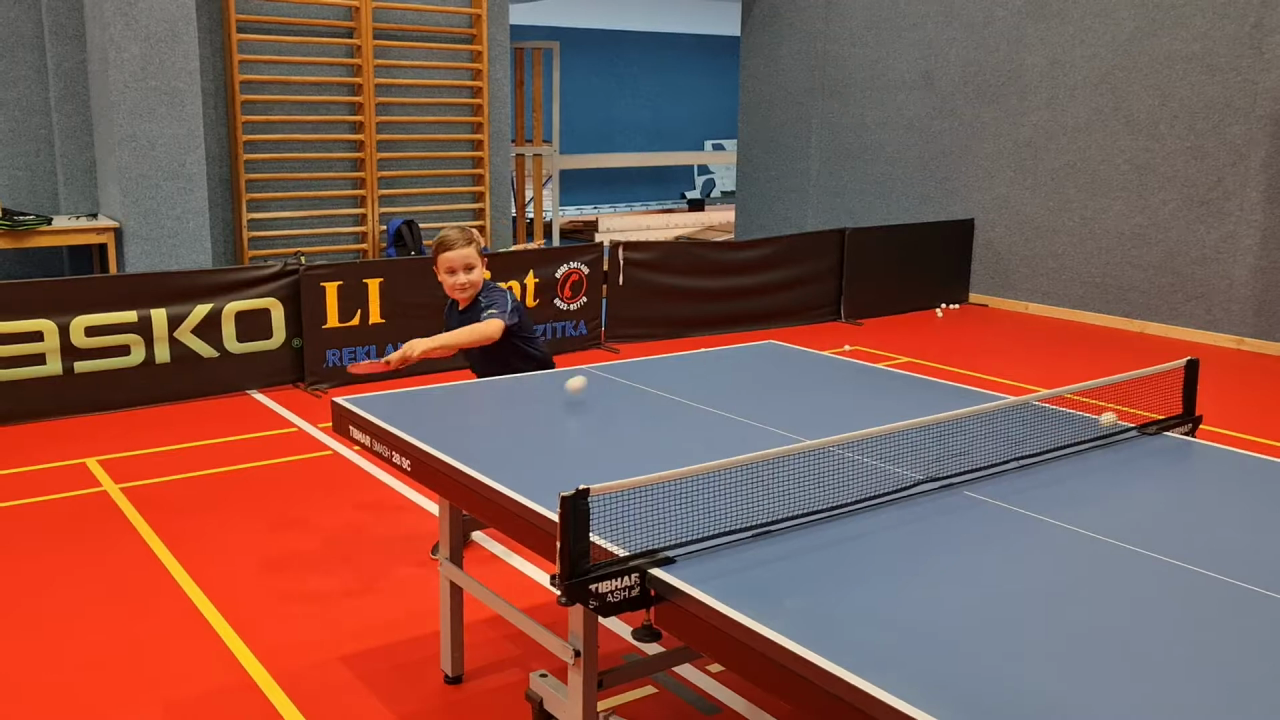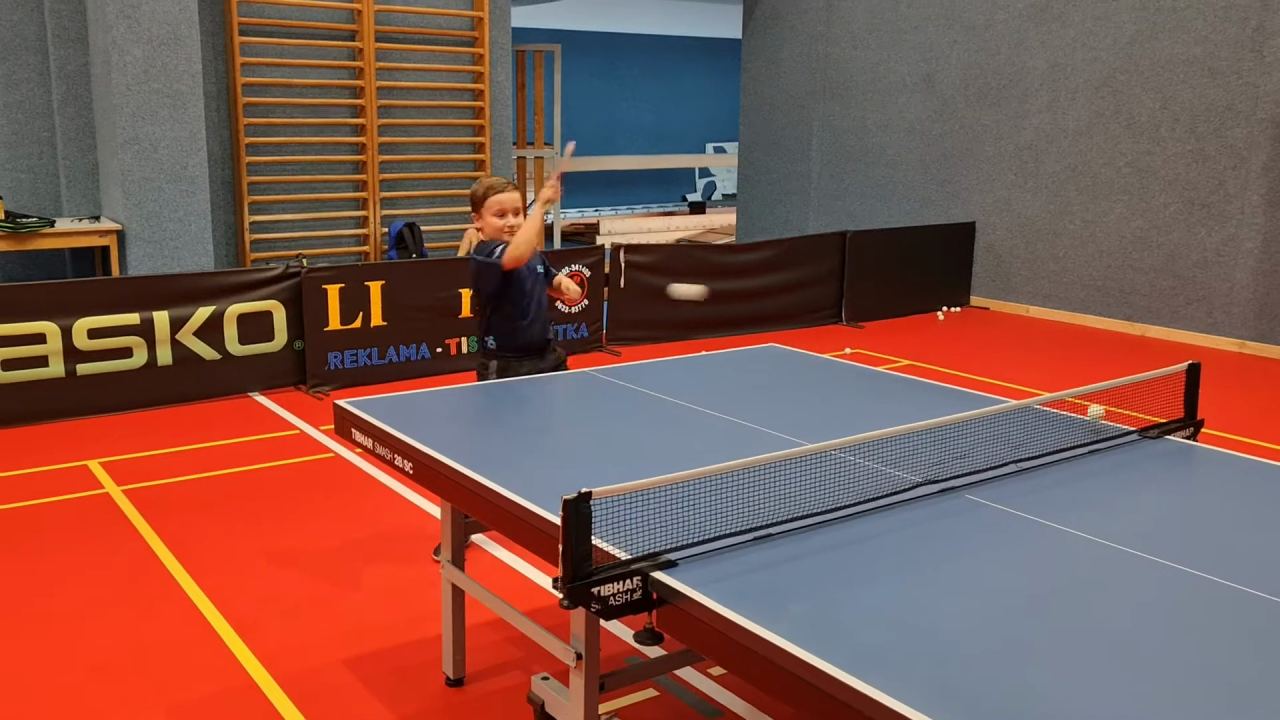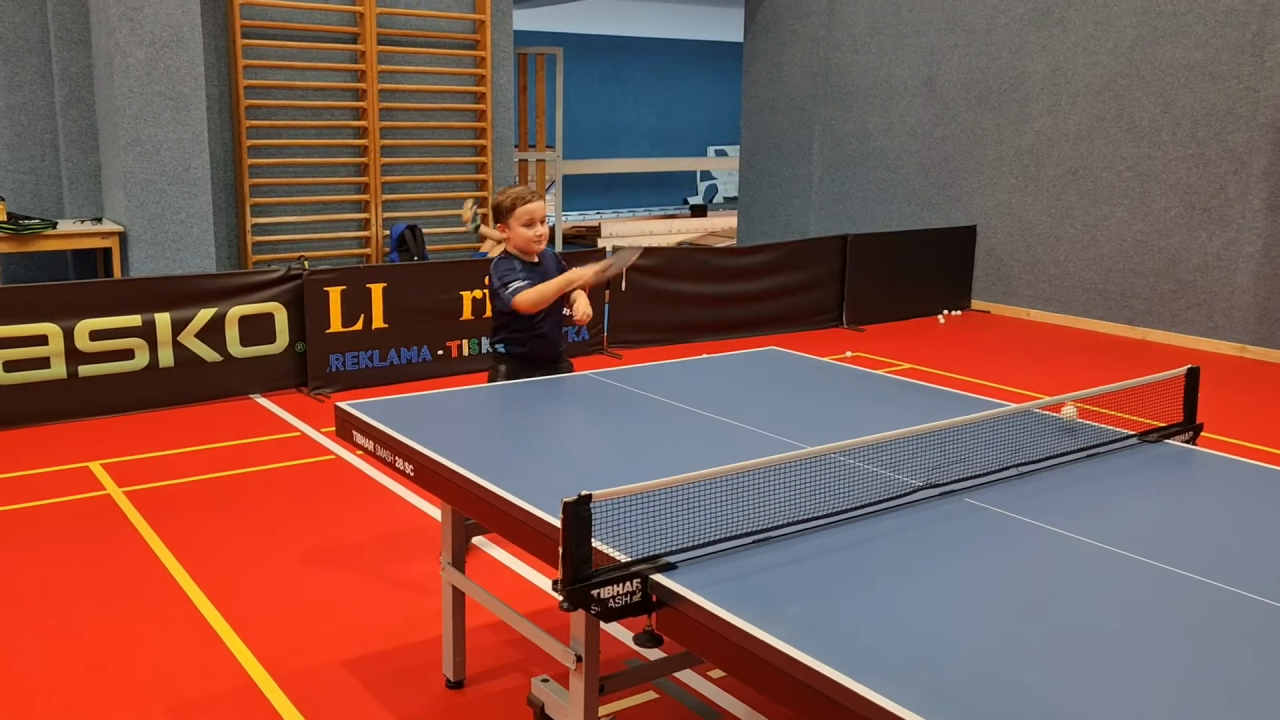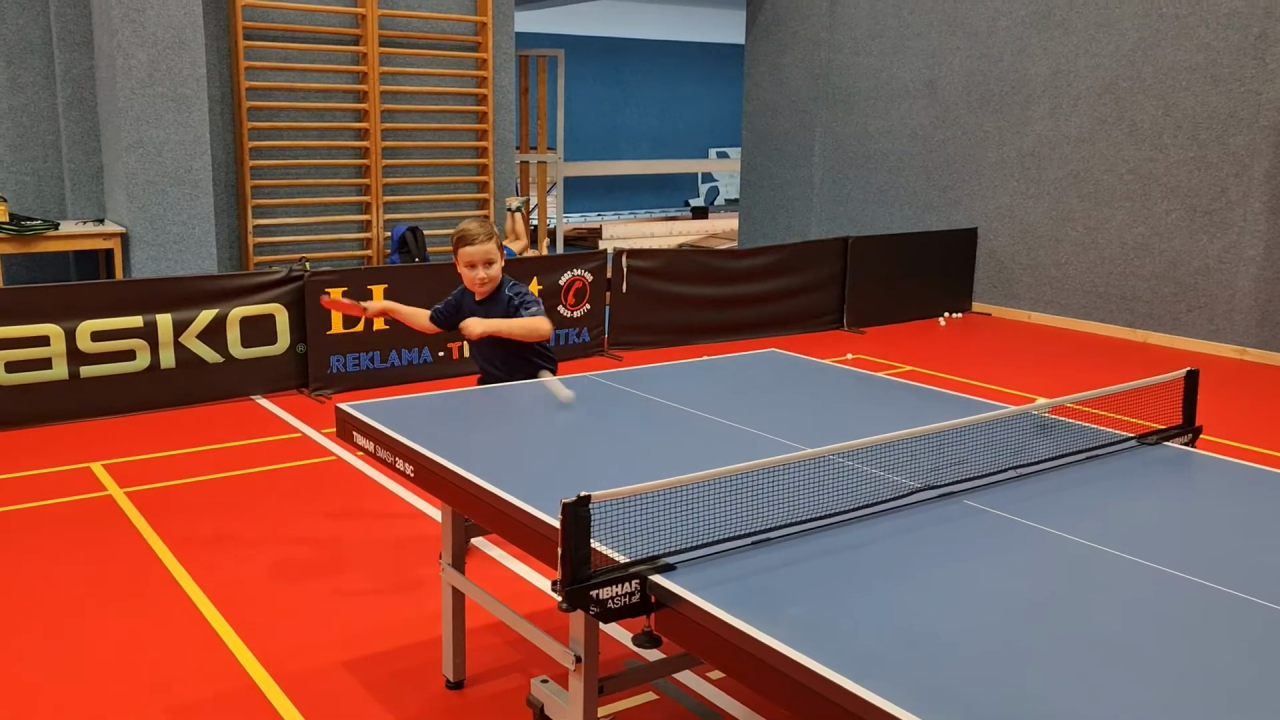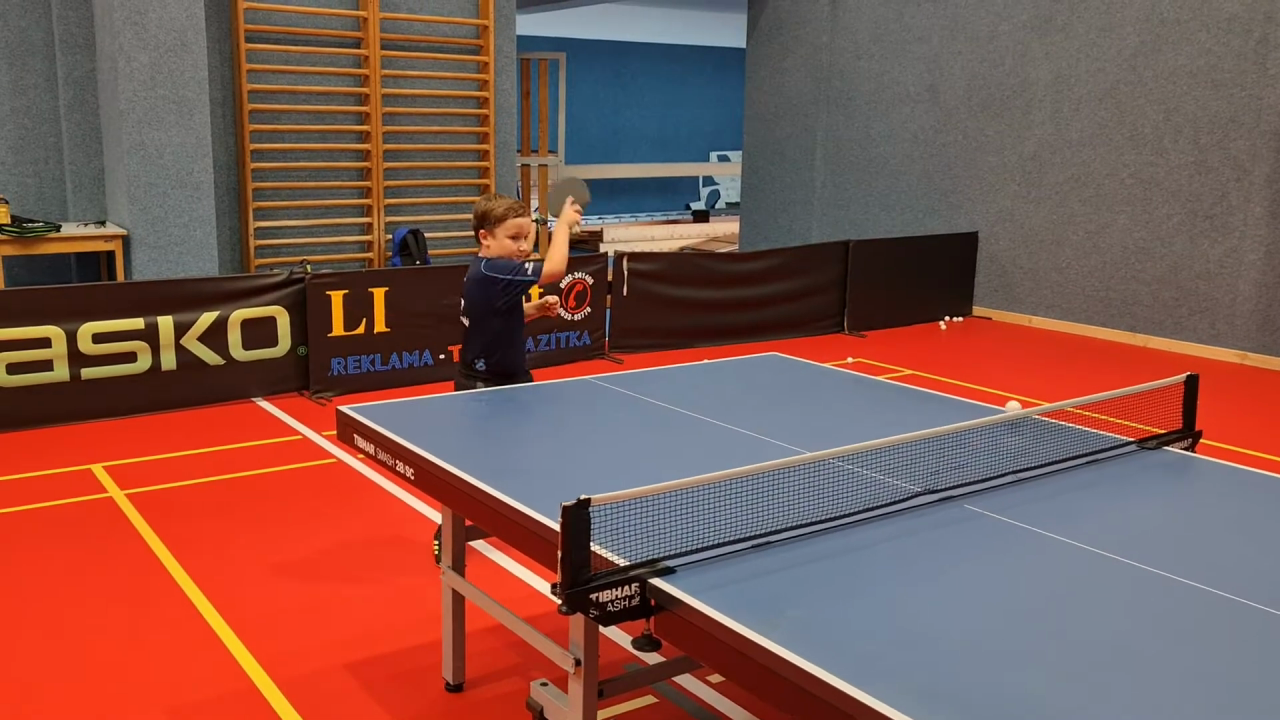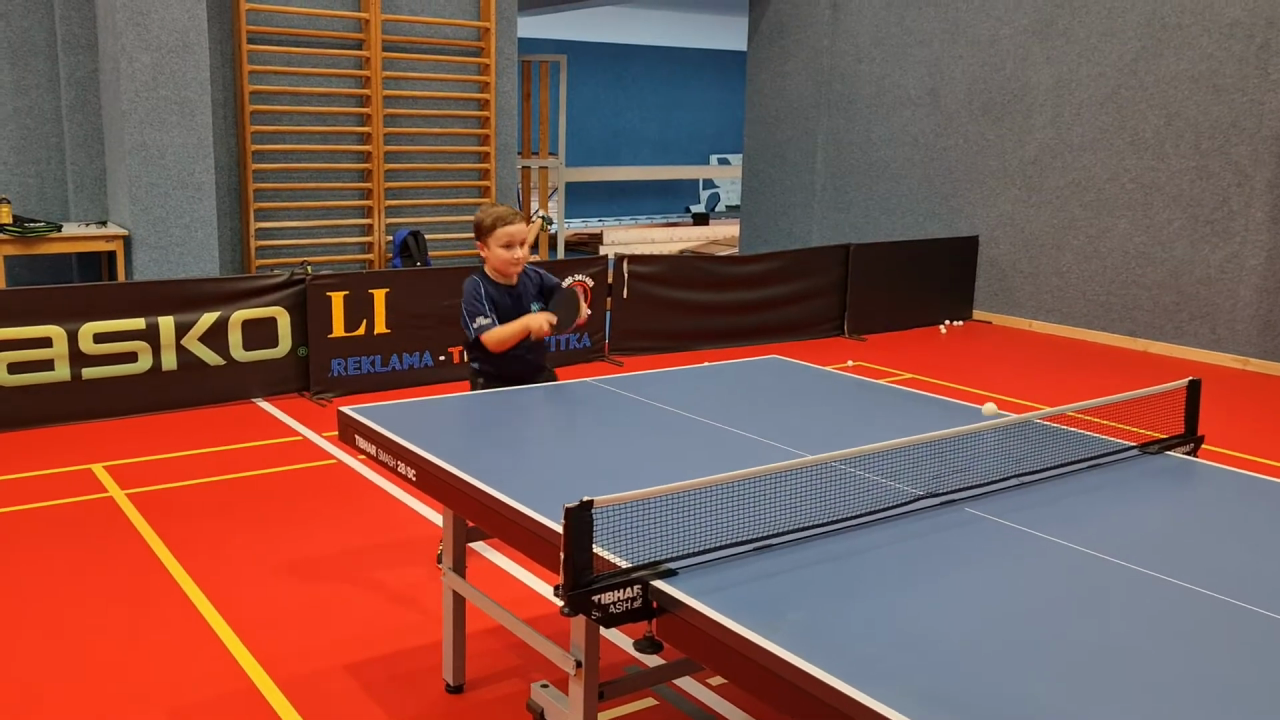
dt=0.4s
person 1, frame 1
left shoulder: (496, 297)
right shoulder: (453, 306)
left elbow: (491, 330)
right elbow: (448, 346)
left wrist: (427, 342)
right wrist: (407, 353)
right ankle: (459, 527)
person 1, frame 2
left shoulder: (534, 252)
right shoulder: (483, 254)
left elbow: (549, 285)
right elbow: (518, 256)
left wrist: (563, 285)
right wrist: (541, 207)
left hip: (543, 357)
right hip: (501, 366)
person 1, frame 3
left shoulder: (551, 258)
right shoulder: (504, 267)
left elbow: (566, 293)
right elbow: (527, 302)
left wrist: (579, 298)
right wrist: (571, 278)
left hip: (555, 367)
right hip: (514, 372)
person 1, frame 4
left shoulder: (516, 295)
right shoulder: (463, 297)
left elbow: (543, 330)
right elbow: (432, 321)
left wrist: (491, 325)
right wrist: (387, 307)
person 1, frame 5
left shoulder: (492, 270)
right shoulder: (489, 271)
right elbow: (553, 269)
left wrist: (537, 308)
right wrist: (563, 222)
left hip: (513, 379)
right hip: (482, 386)
person 1, frame 6
left shoulder: (535, 276)
right shoulder: (475, 288)
right elbow: (493, 341)
left wrist: (578, 311)
right wrist: (529, 323)
left hip: (539, 379)
right hip: (494, 386)
